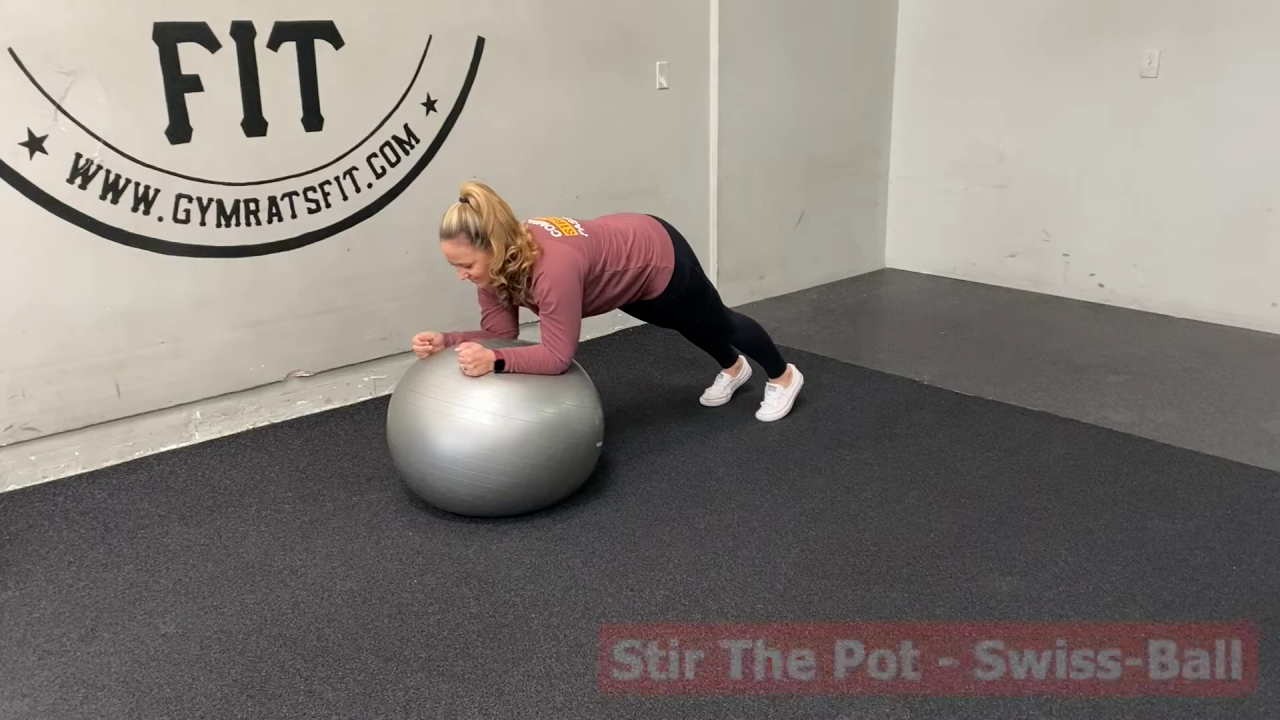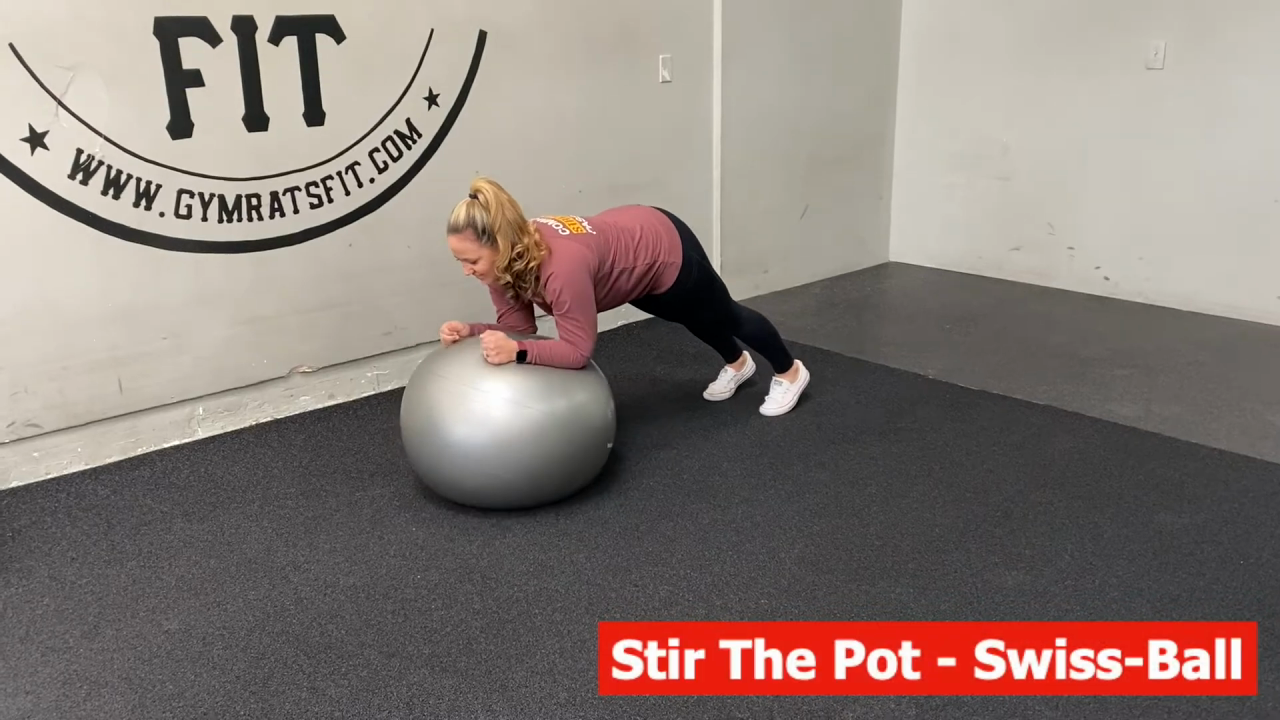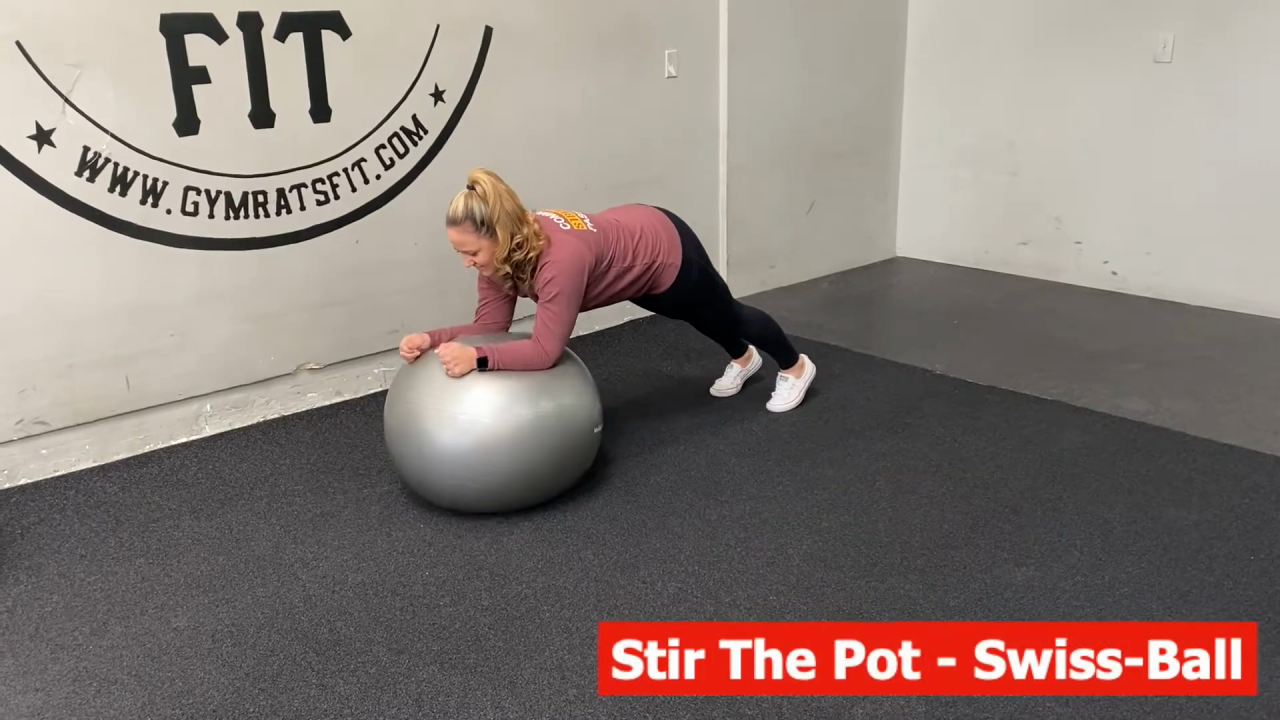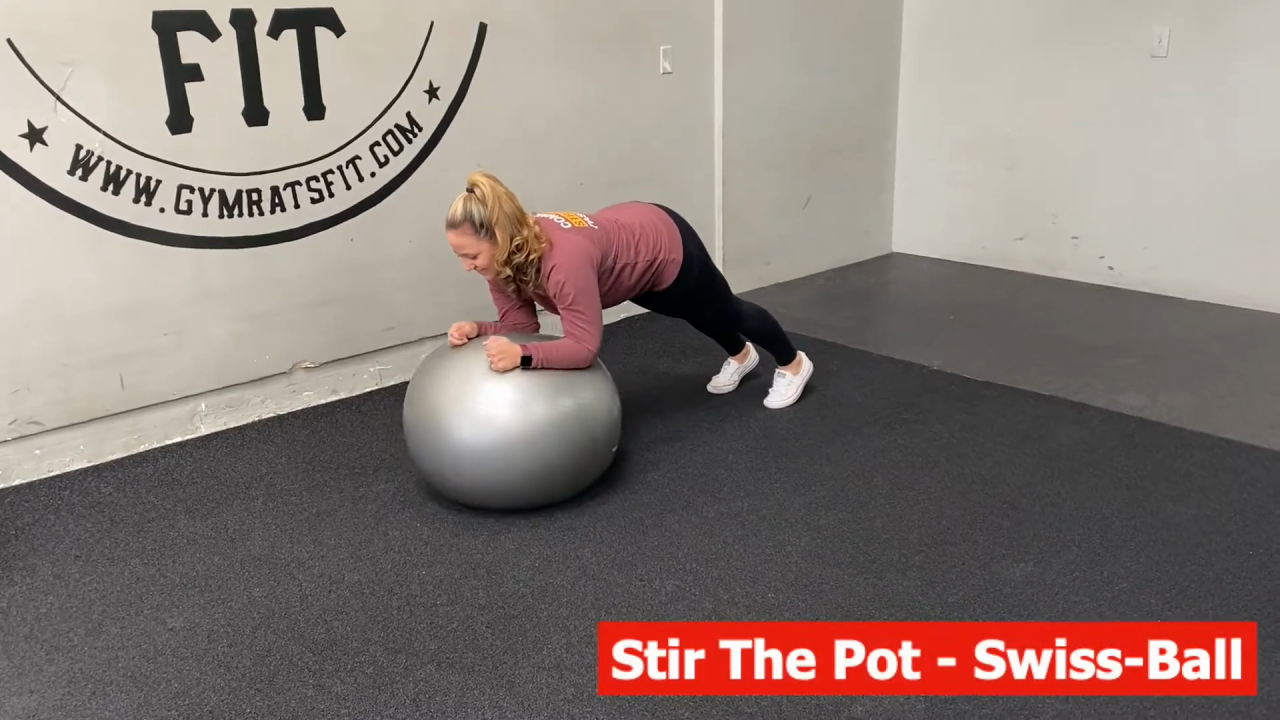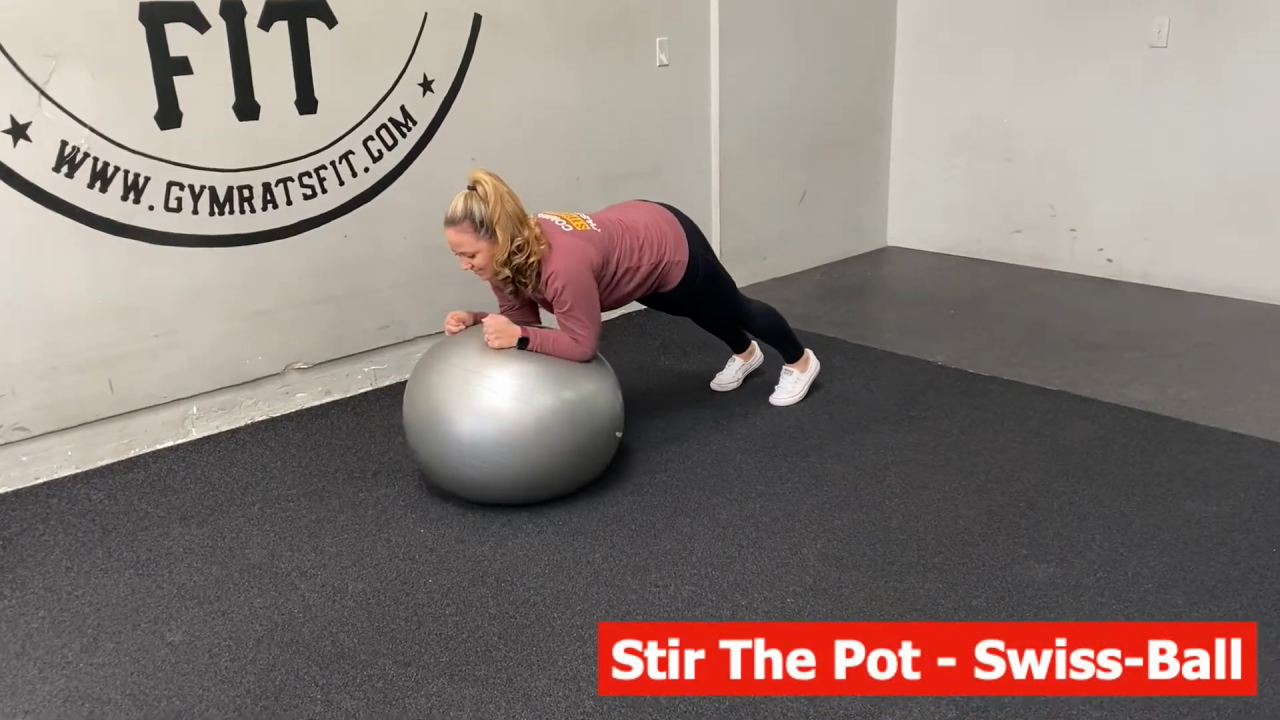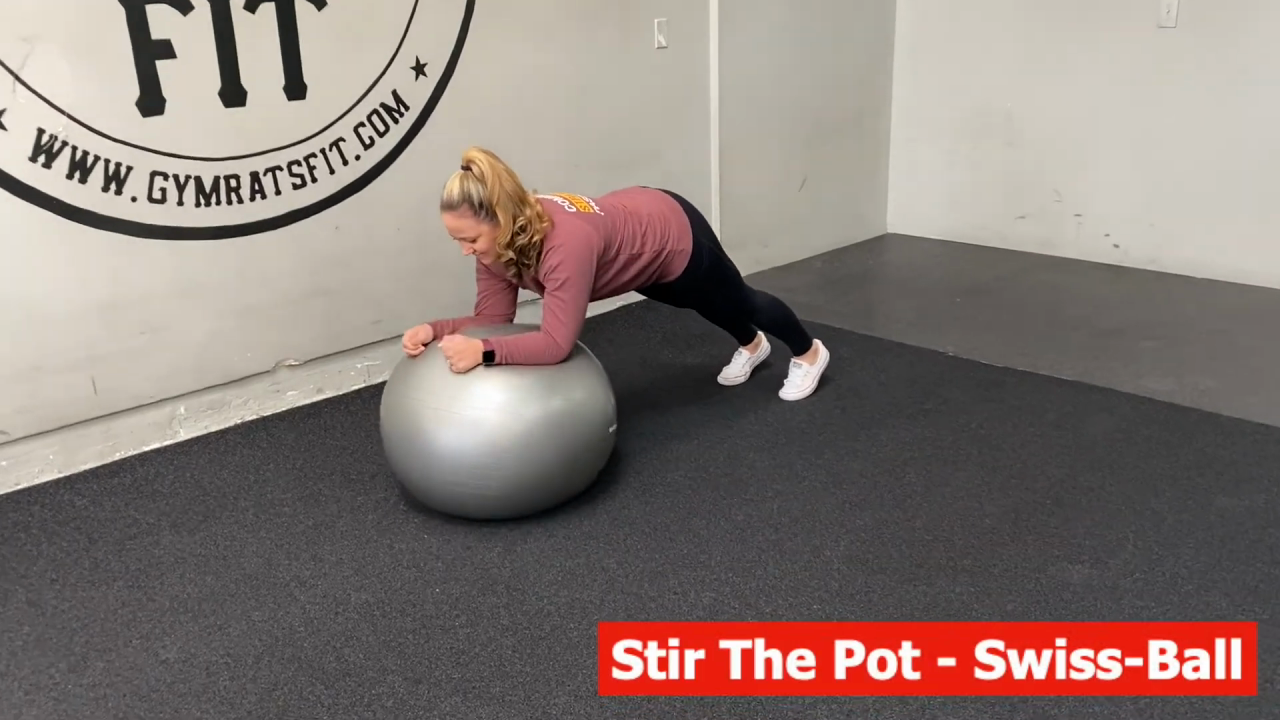
dt=0.7s
person 1, frame 1
left shoulder: (554, 266)
right shoulder: (495, 261)
left elbow: (558, 355)
right elbow: (500, 333)
left wrist: (493, 360)
right wrist: (446, 341)
left hip: (659, 261)
right hip: (622, 244)
left knee: (712, 321)
right knee: (688, 326)
left ankle: (783, 376)
right ankle: (732, 368)
person 1, frame 2
left shoulder: (563, 265)
right shoulder: (504, 257)
left elbow: (579, 350)
right elbow: (517, 328)
left wrist: (516, 351)
right wrist: (470, 331)
left hip: (666, 252)
right hip: (627, 234)
left knee: (721, 314)
right knee: (690, 318)
left ankle: (789, 371)
right ankle: (737, 363)
person 1, frame 3
left shoulder: (561, 259)
right shoulder: (499, 252)
left elbow: (546, 350)
right elbow: (489, 325)
left wrist: (476, 358)
right wrist: (432, 339)
left hip: (666, 253)
right hip: (628, 234)
left knee: (724, 314)
right knee: (701, 317)
left ankle: (795, 367)
right ankle: (743, 358)
person 1, frame 4
left shoulder: (564, 259)
right shoulder: (501, 258)
left elbow: (584, 346)
right elbow: (519, 325)
left wrist: (521, 355)
right wrist: (478, 330)
left hip: (666, 250)
right hip: (627, 231)
left knee: (723, 310)
right knee: (696, 312)
left ankle: (793, 364)
right ankle: (740, 356)
person 1, frame 5
left shoulder: (564, 263)
right shoulder: (503, 255)
left elbow: (582, 345)
right elbow: (520, 318)
left wrist: (517, 336)
right wrist: (475, 320)
left hip: (671, 249)
right hip: (633, 228)
left knee: (730, 307)
right knee: (701, 312)
left ankle: (800, 361)
right ankle: (745, 353)
person 1, frame 6
left shoulder: (567, 242)
right shoulder: (498, 236)
left elbow: (556, 343)
right elbow: (491, 317)
left wrist: (482, 351)
right wrist: (436, 329)
left hip: (674, 238)
right hip: (633, 219)
left knee: (737, 300)
right knee: (709, 304)
left ankle: (808, 353)
right ankle: (752, 346)
